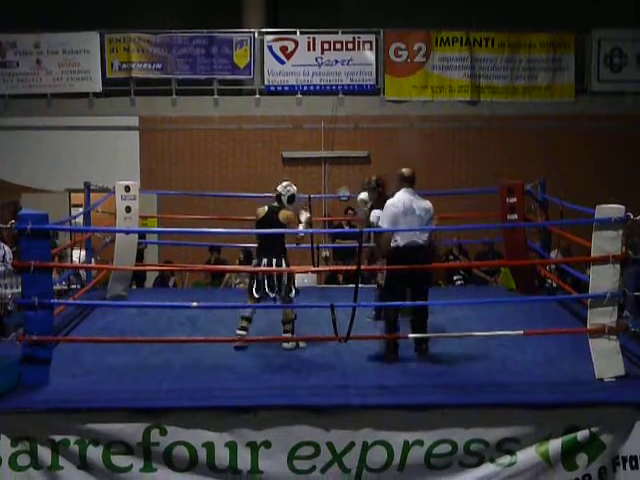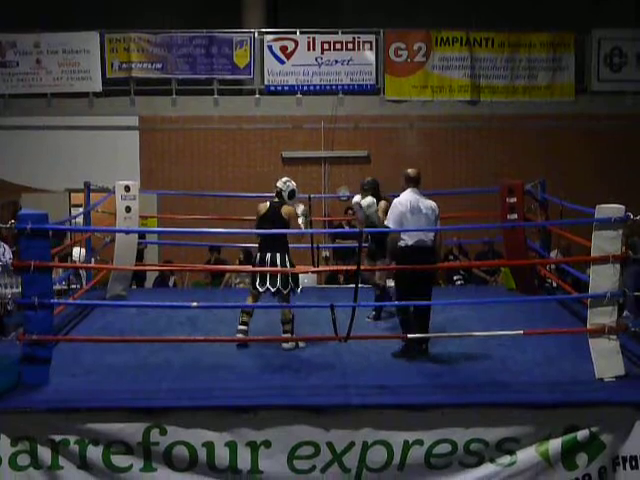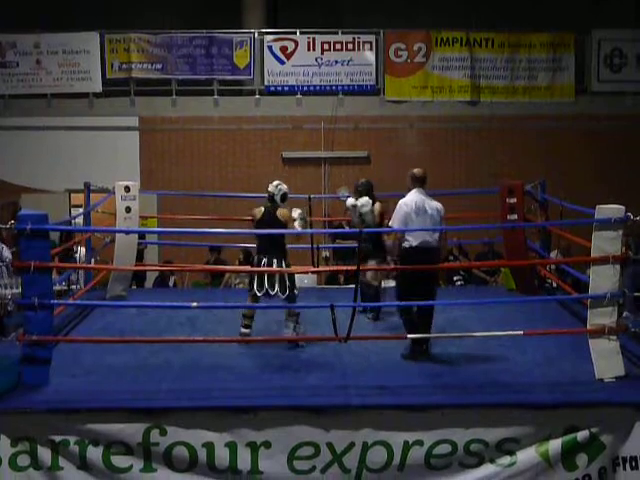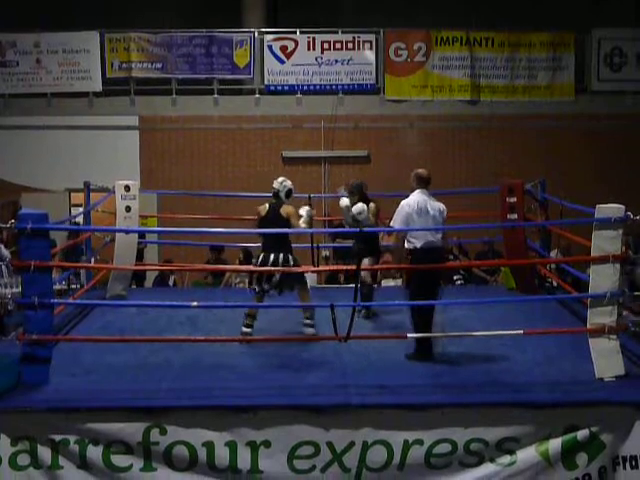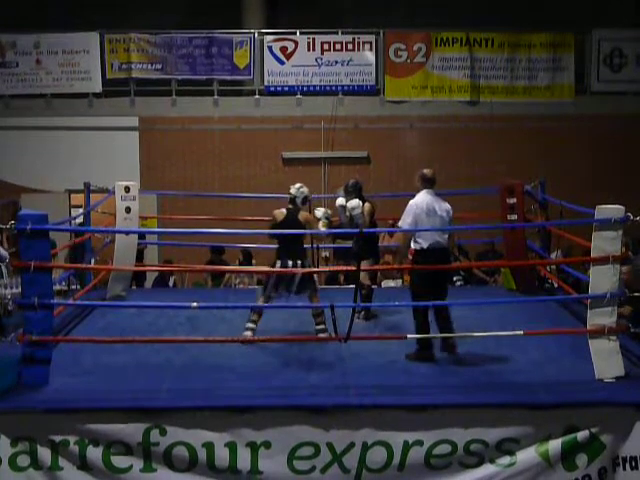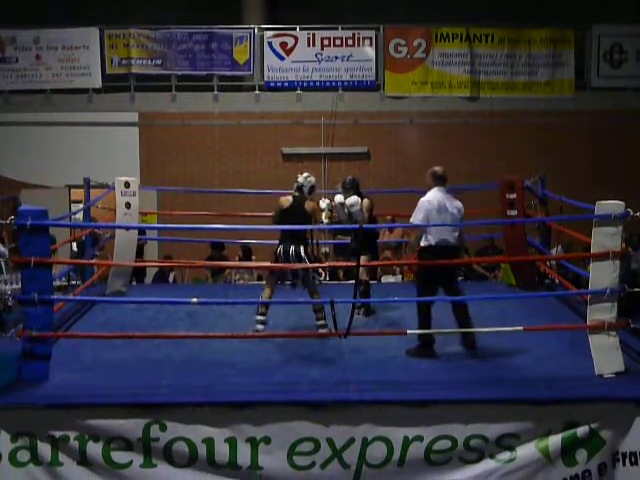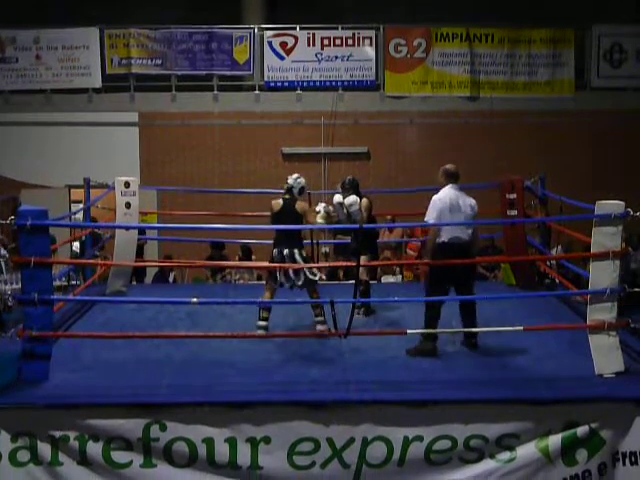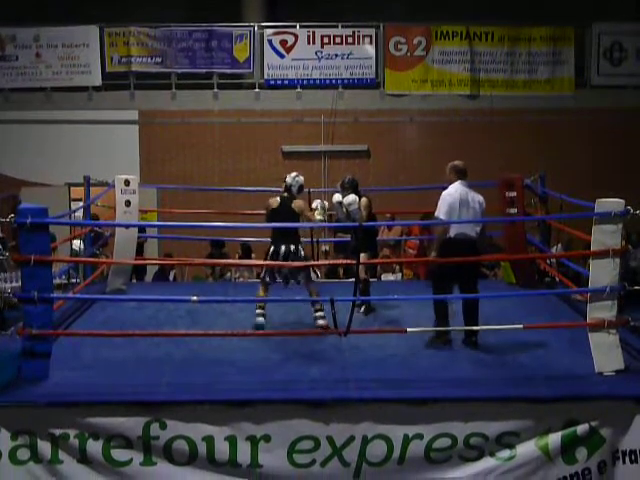
dt=0.2s
person 1, frame 1
left shoulder: (393, 203)
right shoulder: (426, 205)
left elbow: (386, 235)
right elbow: (432, 236)
left wrist: (383, 256)
right wrist: (431, 258)
left hip: (400, 254)
right hip: (422, 253)
left knee: (392, 301)
right knee: (420, 300)
left ankle: (391, 347)
right ankle: (421, 344)
person 1, frame 2
left shoulder: (399, 202)
right shoulder: (431, 205)
left elbow: (394, 235)
right elbow: (437, 236)
left wrist: (391, 255)
right wrist: (436, 257)
left hip: (407, 253)
right hip: (427, 253)
left knee: (404, 301)
right knee: (423, 301)
left ankle: (410, 345)
right ankle: (421, 344)
person 1, frame 3
left shoulder: (405, 203)
right shoulder: (437, 206)
left elbow: (398, 236)
right elbow: (442, 237)
left wrist: (395, 257)
right wrist: (439, 257)
left hip: (412, 254)
right hip: (432, 254)
left knee: (405, 301)
right knee: (426, 301)
left ankle: (418, 345)
right ankle: (423, 343)
person 1, frame 4
left shoulder: (407, 204)
right shoulder: (439, 206)
left elbow: (400, 236)
right elbow: (443, 234)
left wrist: (397, 257)
left hip: (418, 255)
right hip: (436, 254)
left knee: (417, 302)
right knee: (430, 300)
left ankle: (423, 348)
right ankle: (427, 342)
person 1, frame 5
left shoulder: (415, 204)
right shoulder: (446, 206)
left elbow: (406, 236)
right elbow: (449, 236)
left wrist: (401, 258)
right wrist: (447, 256)
left hip: (423, 255)
right hip: (442, 254)
left knee: (420, 303)
right knee: (440, 300)
left ankle: (425, 349)
right ankle: (448, 340)
person 1, frame 6
left shoulder: (426, 201)
right shoulder: (456, 203)
left elbow: (418, 233)
right elbow: (460, 233)
right wrist: (458, 254)
left hip: (431, 253)
right hip: (451, 252)
left knee: (425, 300)
right knee: (456, 295)
left ankle: (425, 345)
right ankle: (468, 337)
person 1, frame 7
left shoulder: (440, 198)
right shoulder: (470, 201)
left elbow: (433, 231)
right elbow: (474, 231)
left wrist: (427, 256)
right wrist: (472, 251)
left hip: (446, 249)
right hip: (465, 250)
left knee: (435, 296)
right knee: (466, 294)
left ankle: (429, 341)
right ankle: (471, 338)
person 1, frame 8
left shoulder: (449, 193)
right shoulder: (478, 197)
left elbow: (442, 226)
right elbow: (481, 227)
left wrist: (435, 249)
left hip: (452, 245)
right hip: (472, 246)
left knee: (441, 289)
right knee: (470, 291)
left ankle: (442, 333)
right ankle: (471, 336)
person 2, frame 1
left shoulder: (260, 212)
right shoulder: (288, 215)
right elbow: (298, 238)
right wrist: (304, 222)
left hip: (260, 260)
right hip: (278, 261)
left knee: (253, 300)
right knee: (286, 300)
left ankle: (241, 337)
right ankle: (288, 339)
person 2, frame 2
left shoulder: (261, 207)
right shoulder: (289, 210)
right wrist: (301, 217)
left hip: (263, 256)
right hip: (281, 257)
left knee: (254, 295)
right knee: (284, 298)
left ankle: (242, 333)
right ankle: (288, 339)
person 2, frame 3
left shoulder: (256, 213)
right shoulder: (285, 213)
right wrist: (299, 220)
left hip: (261, 260)
right hip: (279, 261)
left knee: (253, 297)
right knee: (290, 298)
left ankle: (244, 333)
right ankle: (290, 329)
person 2, frame 4
left shoulder: (261, 210)
right shoulder: (289, 210)
right wrist: (306, 217)
left hip: (266, 256)
right hip: (285, 257)
left knee: (258, 295)
right knee: (303, 290)
left ankle: (246, 331)
right ankle: (309, 325)
person 2, frame 5
left shoulder: (277, 214)
right shoulder: (306, 217)
left elbow: (272, 235)
left hip: (281, 262)
right hip: (300, 262)
left knee: (265, 296)
right knee: (313, 295)
left ankle: (249, 330)
right ankle: (322, 331)
person 2, frame 6
left shoulder: (282, 201)
right shoulder: (312, 206)
left elbow: (275, 222)
right wrist: (326, 210)
left hip: (283, 249)
right hip: (301, 250)
left knee: (270, 285)
right knee: (313, 289)
left ankle: (260, 323)
right ankle: (321, 326)
person 2, frame 7
left shoulder: (274, 204)
right shoulder: (303, 206)
right wrist: (322, 213)
left hip: (279, 251)
right hip: (296, 252)
left knee: (270, 289)
right knee: (312, 287)
left ankle: (262, 327)
right ankle: (320, 324)
person 2, frame 8
left shoulder: (272, 203)
right shoulder: (300, 205)
left elbow: (268, 222)
right elbow: (315, 223)
right wrist: (320, 209)
left hip: (276, 248)
right hip: (294, 249)
left knee: (265, 283)
right knee: (310, 284)
left ankle: (260, 317)
right ankle: (320, 319)
person 3, frame 1
left shoulder: (387, 203)
right shoulder: (371, 204)
right elbow: (365, 221)
right wrist: (363, 207)
left knee: (381, 277)
left ankle: (378, 311)
person 3, frame 2
left shoulder: (382, 204)
right shoulder: (366, 204)
left elbow: (381, 223)
right elbow: (363, 222)
left wrist: (373, 212)
right wrist: (357, 208)
left hip: (383, 245)
right hip: (372, 243)
left knee: (379, 278)
right knee: (367, 276)
left ankle: (377, 310)
right ankle: (386, 298)
person 3, frame 3
left shoulder: (376, 205)
right shoulder: (360, 206)
left elbow: (374, 224)
right elbow: (357, 225)
left wrist: (368, 212)
right wrist: (352, 210)
left hip: (376, 246)
right hip: (363, 245)
left knee: (372, 278)
right knee: (362, 278)
left ankle: (375, 310)
person 3, frame 4
left shoulder: (371, 206)
right shoulder: (353, 206)
left elbow: (372, 226)
right elbow: (351, 225)
left wrist: (365, 217)
right wrist: (345, 211)
left hip: (371, 246)
right hip: (358, 245)
left knee: (365, 275)
right knee: (362, 277)
left ankle: (367, 308)
right ankle: (365, 306)
person 3, frame 5
left shoulder: (366, 206)
right shoulder: (350, 206)
left elbow: (365, 227)
right elbow: (347, 226)
left wrist: (358, 214)
right wrist: (341, 211)
left hip: (369, 247)
right hip: (358, 245)
left knee: (364, 278)
right knee: (361, 278)
left ankle: (367, 311)
right ankle: (364, 308)
person 3, frame 6
left shoulder: (365, 202)
right shoulder: (349, 203)
left elbow: (364, 223)
right elbow: (346, 222)
left wrist: (357, 211)
right wrist: (339, 208)
left hip: (367, 242)
right hip: (356, 241)
left knee: (362, 274)
right knee: (360, 274)
left ankle: (366, 307)
right ankle: (364, 303)
person 3, frame 7
left shoulder: (364, 201)
right shoulder: (348, 202)
left elbow: (363, 223)
right elbow: (345, 222)
left wrist: (355, 210)
right wrist: (339, 208)
left hip: (367, 242)
right hip: (356, 241)
left knee: (362, 274)
right knee: (360, 274)
left ankle: (366, 307)
right ankle: (364, 303)
person 3, frame 8
left shoulder: (363, 200)
right shoulder: (347, 201)
left elbow: (362, 222)
right elbow: (345, 221)
left wrist: (354, 209)
right wrist: (338, 207)
left hip: (367, 240)
right hip: (356, 239)
left knee: (362, 272)
right knee: (360, 272)
left ankle: (366, 304)
right ankle: (364, 302)
